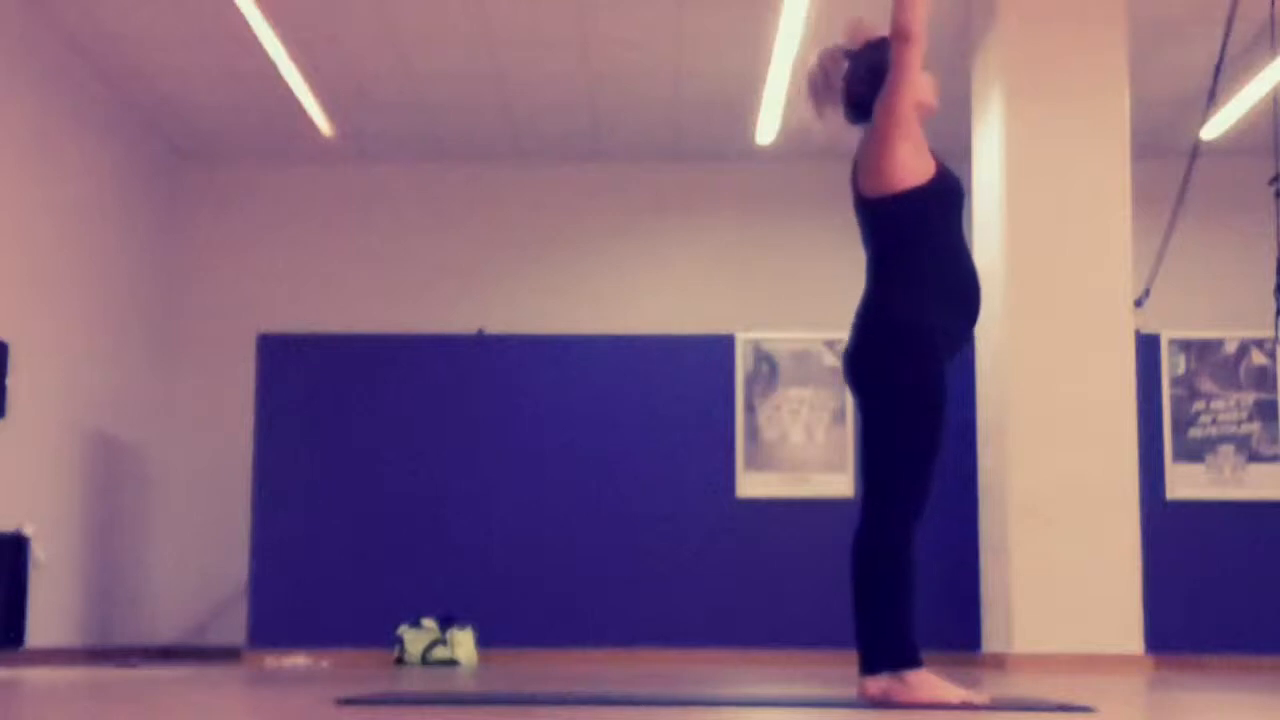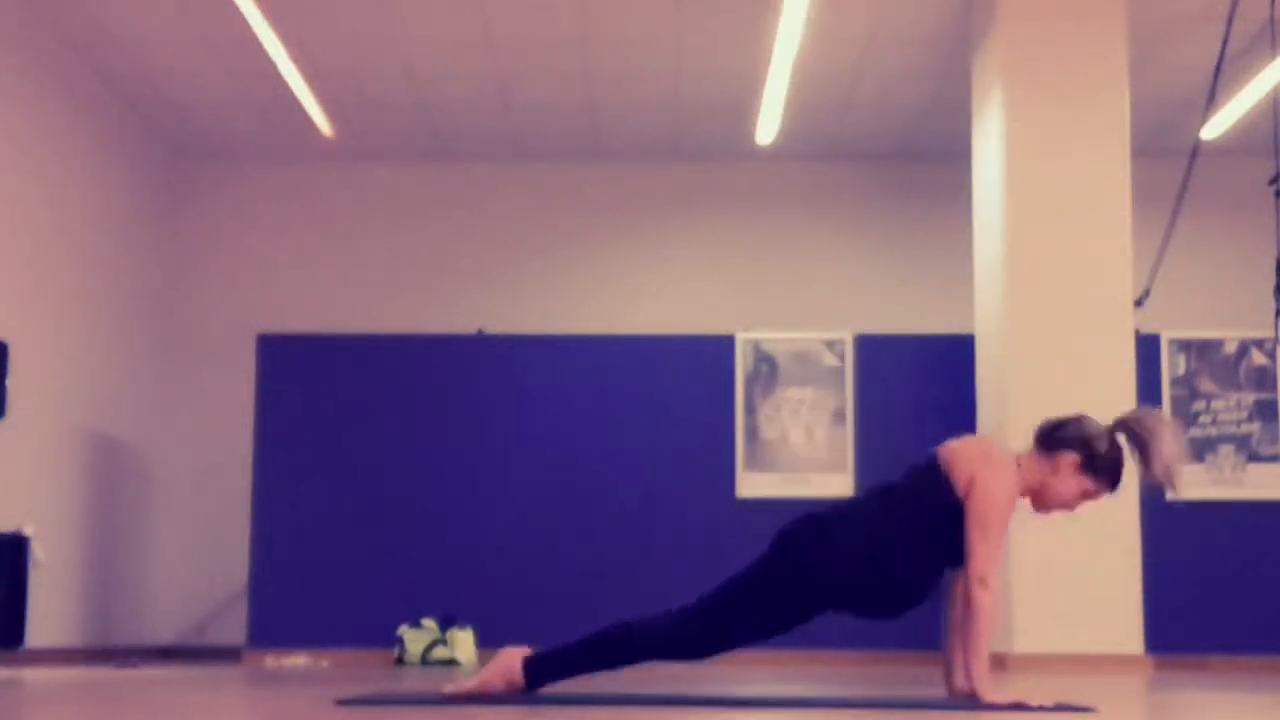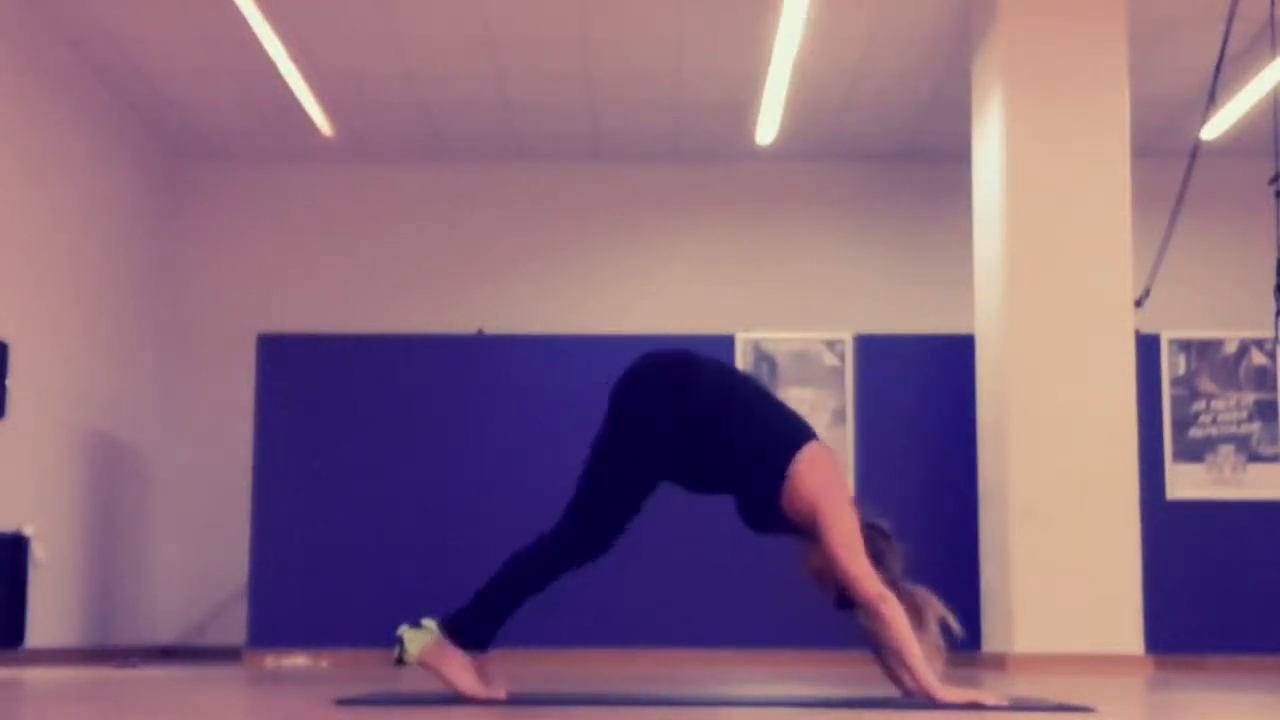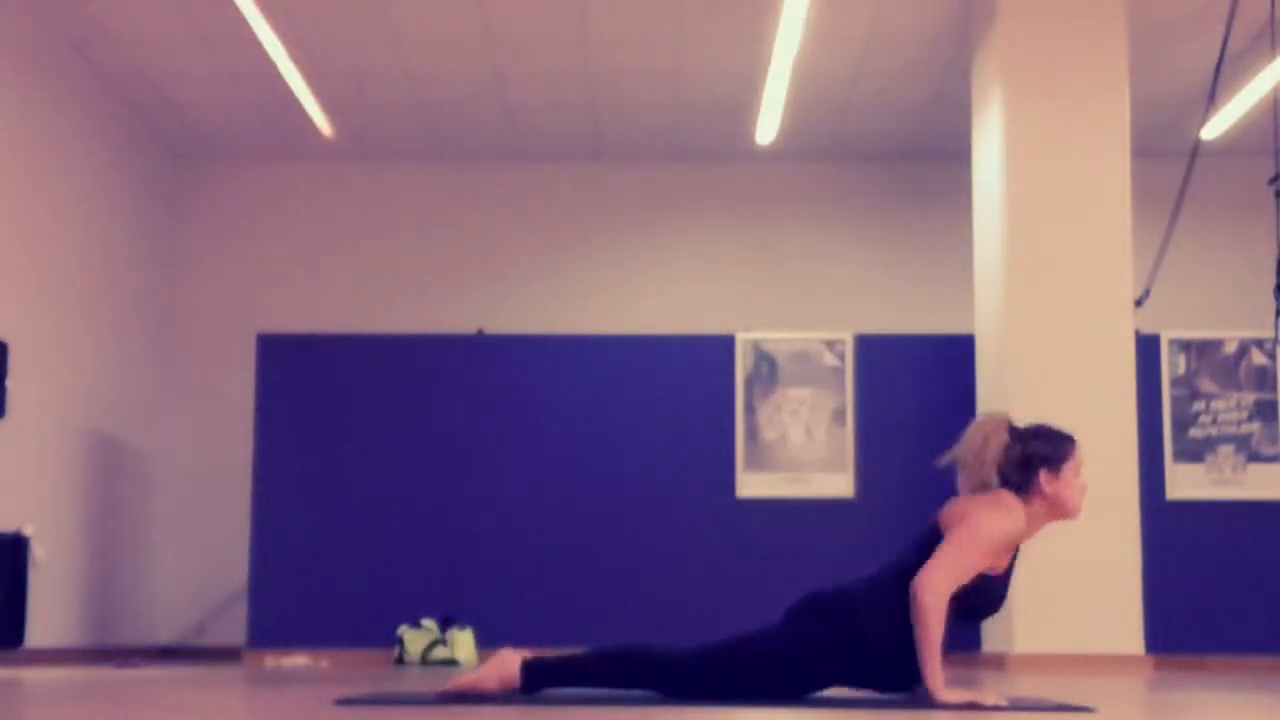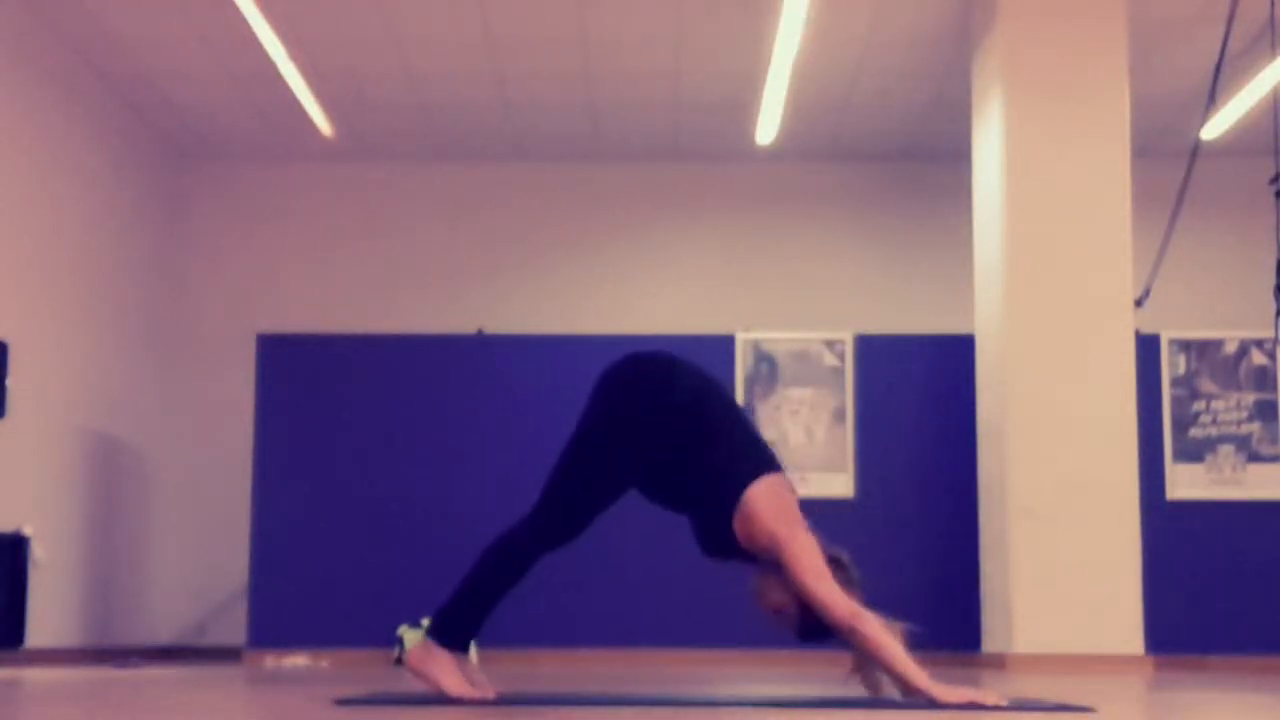
dt=1s
person 1, frame 1
left shoulder: (893, 150)
right shoulder: (896, 142)
left elbow: (918, 95)
left hip: (901, 352)
right hip: (901, 351)
left knee: (891, 508)
right knee: (895, 508)
left ankle: (885, 666)
right ankle: (896, 671)
person 1, frame 2
left shoulder: (988, 474)
right shoulder: (993, 469)
left elbow: (966, 581)
right elbow: (978, 581)
left wrist: (956, 673)
right wrist: (977, 683)
left hip: (823, 556)
right hip: (821, 559)
left knee: (688, 632)
right knee: (689, 635)
left ankle: (535, 664)
right ankle: (531, 668)
person 1, frame 3
left shoulder: (830, 507)
right shoulder: (825, 504)
left elbow: (874, 600)
right elbow: (874, 597)
left wrist: (915, 680)
right wrist: (935, 687)
left hip: (675, 406)
right hip: (664, 399)
left knee: (585, 537)
right knee: (584, 534)
left ankle: (465, 642)
right ankle: (450, 641)
person 1, frame 4
left shoulder: (993, 512)
right shoulder: (1001, 518)
right elbow: (930, 588)
left wrist: (936, 675)
right wrist: (935, 682)
left hip: (840, 641)
right hip: (830, 641)
left knee: (681, 672)
right knee: (678, 676)
left ankle: (529, 667)
right ankle: (523, 672)
person 1, frame 5
left shoulder: (786, 535)
right shoulder: (779, 535)
left elbow: (853, 618)
right elbow: (853, 617)
left wrist: (920, 681)
right wrist: (932, 688)
left hip: (660, 407)
right hip: (645, 402)
left knee: (553, 528)
right knee: (549, 525)
left ankle: (451, 648)
right ankle: (438, 646)
